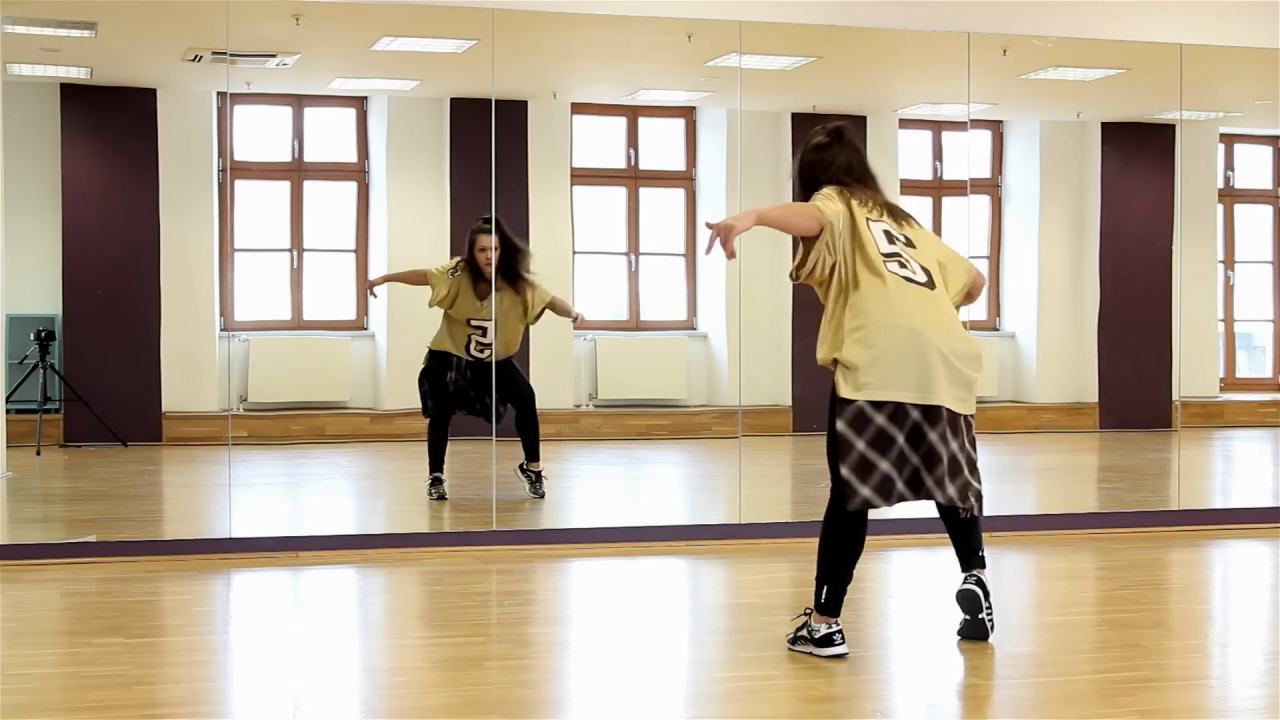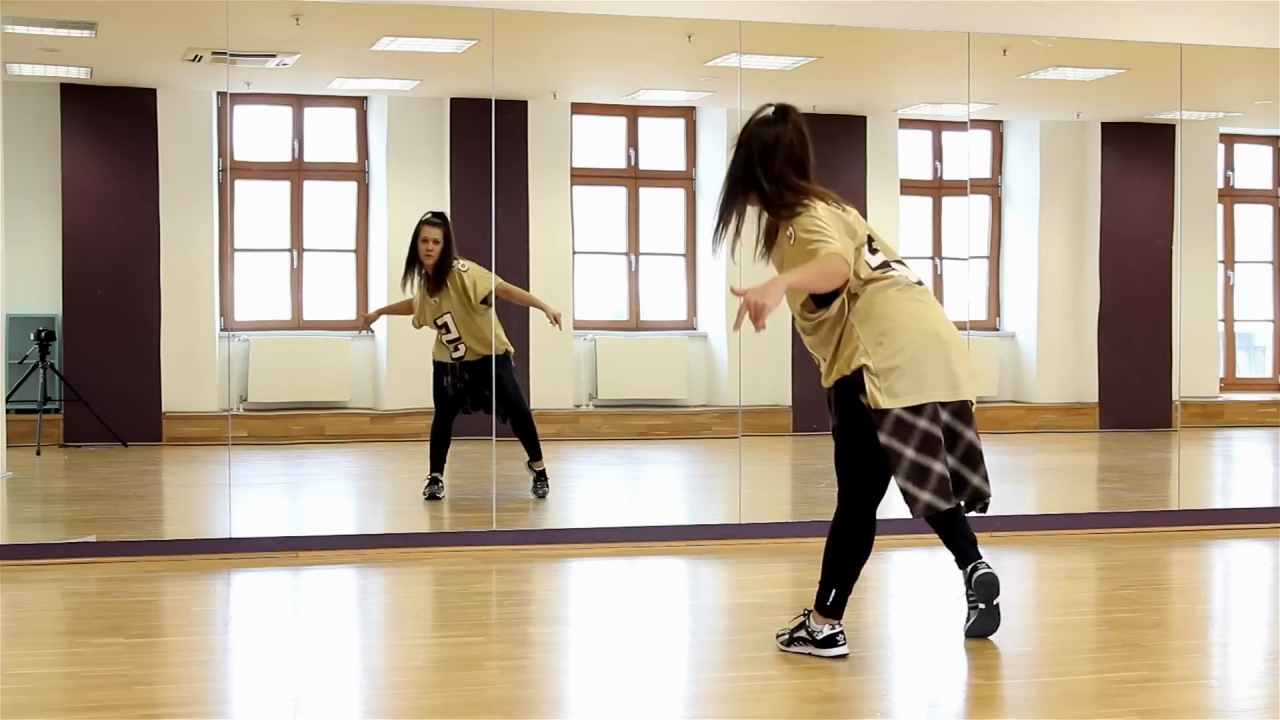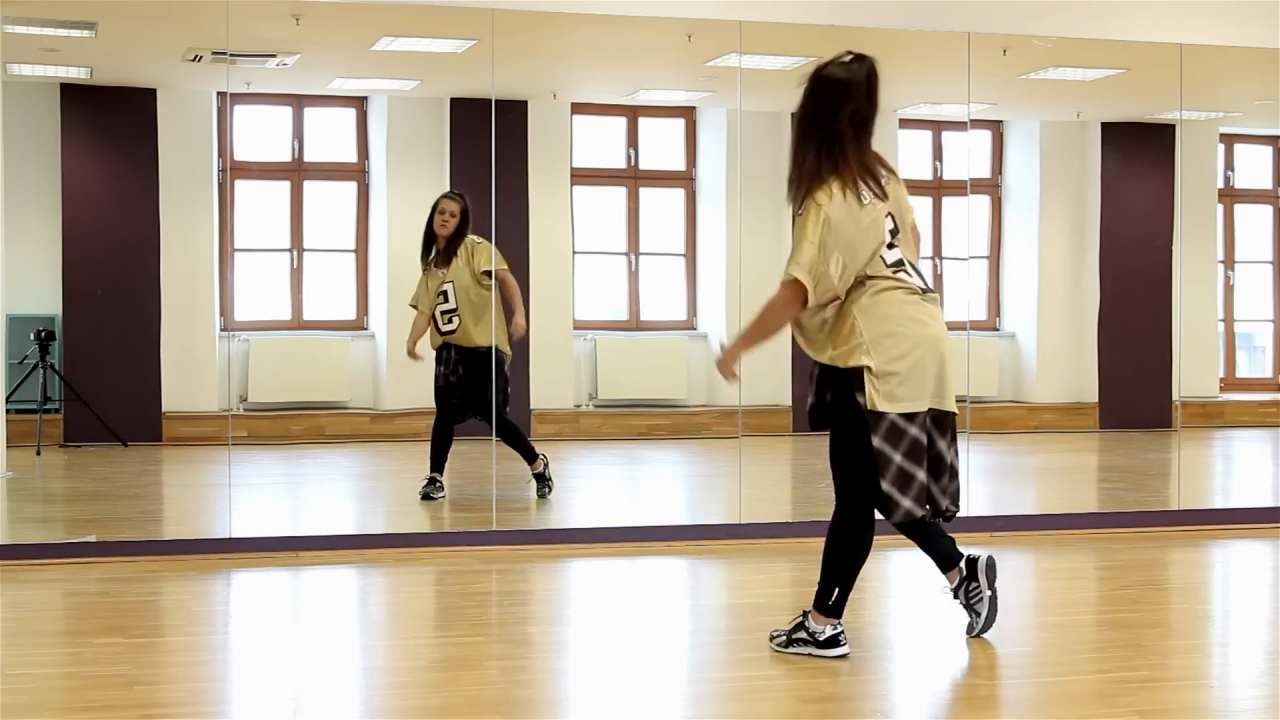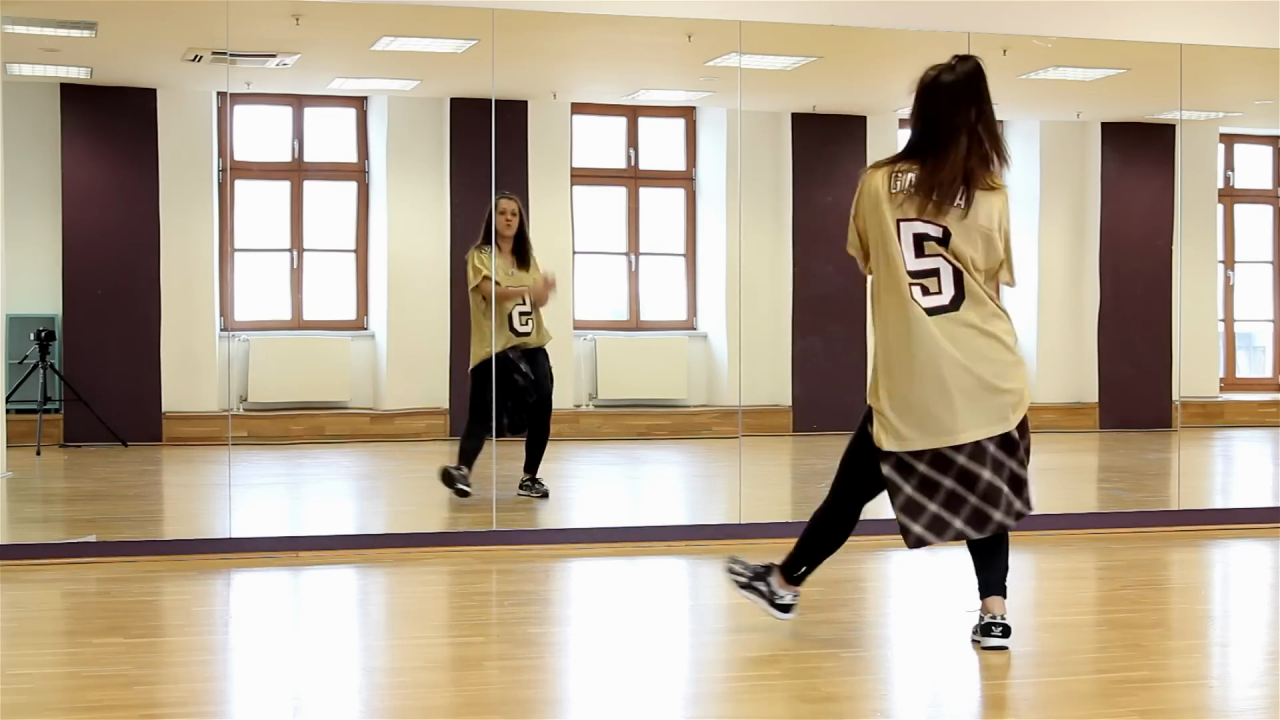
dt=0.5s
person 1, frame 1
left shoulder: (833, 205)
right shoulder: (905, 223)
left elbow: (809, 219)
right elbow: (971, 280)
left wrist: (754, 215)
left hip: (879, 355)
right hip: (946, 354)
left knee: (850, 491)
right knee: (948, 476)
left ankle: (824, 623)
right ankle: (974, 578)
person 1, frame 2
left shoulder: (807, 220)
right shoulder: (826, 207)
left elbow: (836, 267)
left wrist: (778, 284)
left hip: (893, 357)
right hip: (934, 348)
left knee: (859, 496)
right knee: (928, 479)
left ankle: (823, 625)
right ankle: (975, 570)
person 1, frame 3
left shoulder: (828, 199)
right shoulder: (884, 175)
left elbow: (798, 296)
left wrist: (737, 348)
left hip: (883, 355)
right hip: (920, 345)
left knee: (857, 492)
right knee: (893, 486)
left ankle: (823, 625)
right ankle: (964, 571)
person 1, frame 4
left shoulder: (878, 185)
right shoulder: (990, 195)
right elbow: (999, 275)
left hip: (911, 384)
right hip: (989, 377)
left knee: (853, 487)
right knee: (987, 492)
left ankle: (784, 582)
right ankle: (994, 614)
person 2, frame 1
left shoulder: (516, 281)
right shoulder: (458, 274)
left elbow: (549, 301)
right elbow: (426, 276)
left wrist: (571, 313)
right wrist: (385, 278)
left hip: (496, 357)
right hip: (449, 353)
left knee: (525, 400)
right knee: (440, 411)
left ankle: (531, 467)
right ankle: (436, 478)
person 2, frame 2
left shoulder: (461, 272)
right shoulder: (423, 281)
left elbow: (503, 289)
right elbow: (415, 306)
left wrist: (545, 308)
right wrist: (379, 312)
left hip: (489, 353)
right hip: (449, 359)
left knee: (516, 405)
right knee: (443, 413)
left ankle: (538, 467)
right ankle: (435, 478)
person 2, frame 3
left shoulder: (474, 246)
right shoulder: (429, 266)
left elbow: (504, 280)
right elbow: (424, 311)
left wrist: (519, 313)
right wrist: (412, 341)
left hip: (484, 346)
right hip: (448, 349)
left knee: (493, 415)
right knee: (446, 412)
left ankle: (538, 466)
right ankle: (435, 478)
person 2, frame 4
left shoulder: (527, 257)
right shoulder: (480, 255)
left elbow: (538, 300)
right elbow: (493, 293)
left wrist: (543, 290)
right wrist: (531, 290)
left hip: (531, 348)
right hip: (493, 350)
left knee: (542, 412)
right knee: (482, 415)
left ankle: (529, 478)
right ankle: (461, 471)
